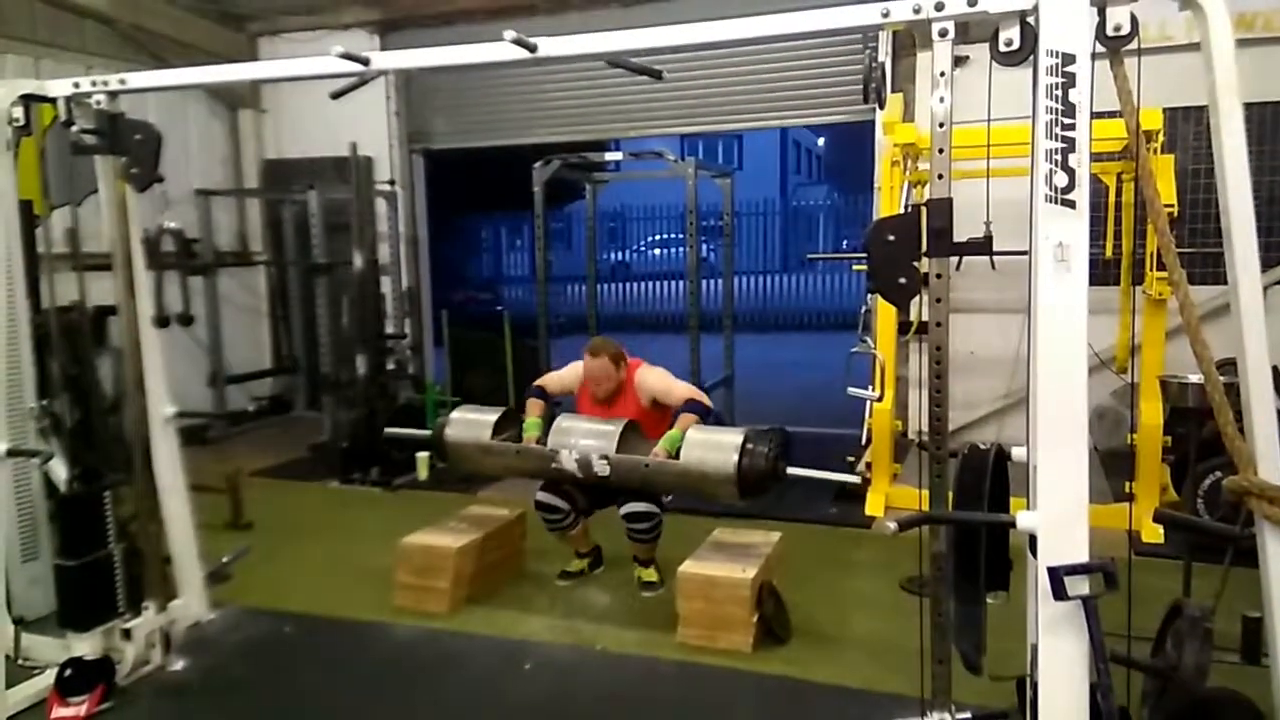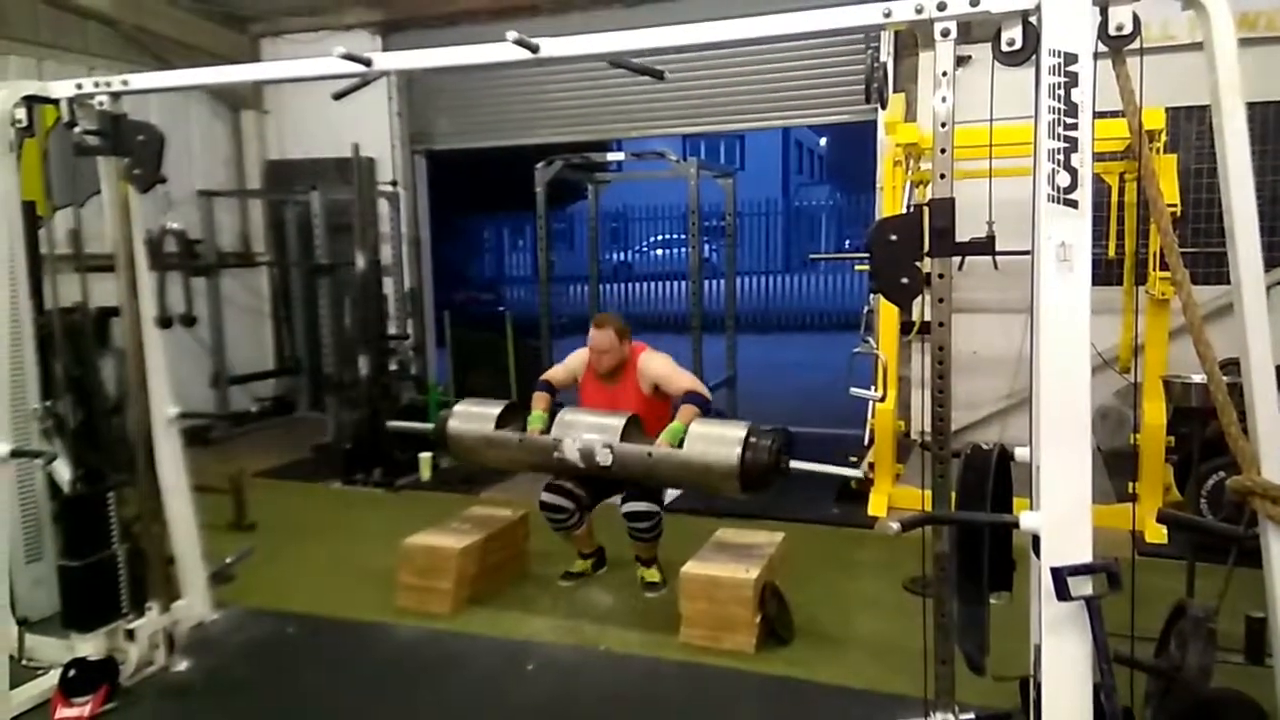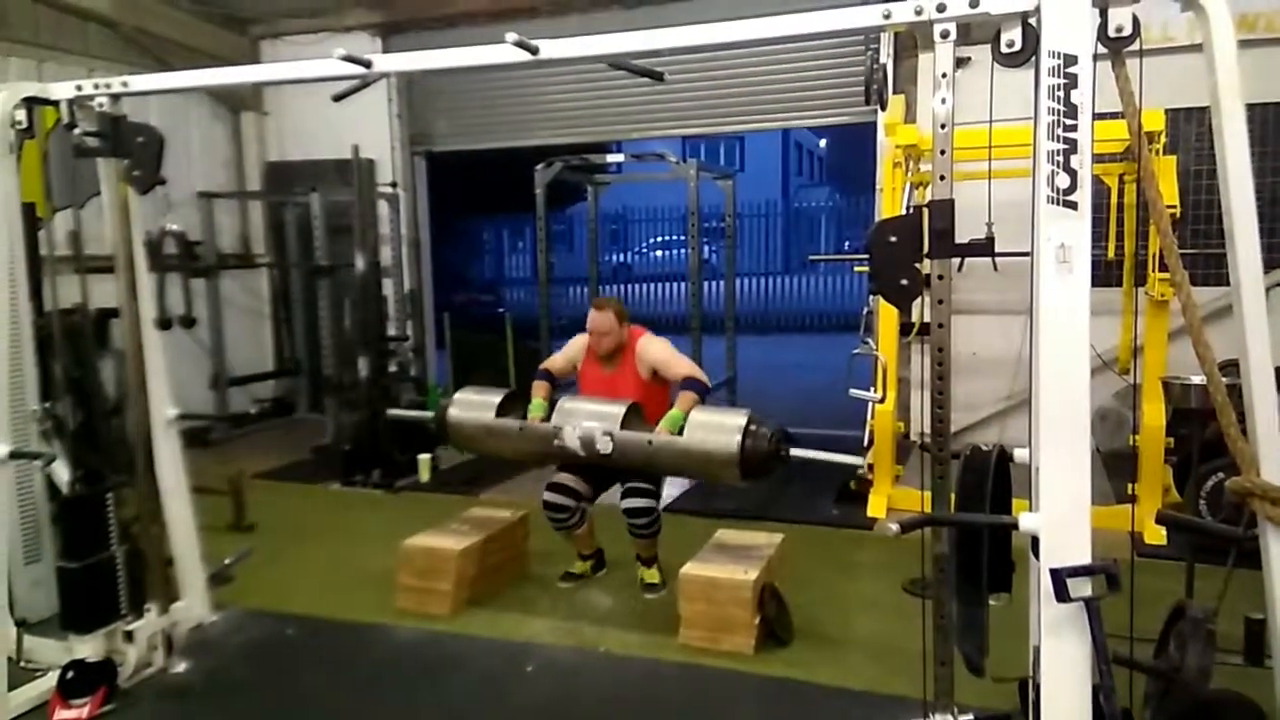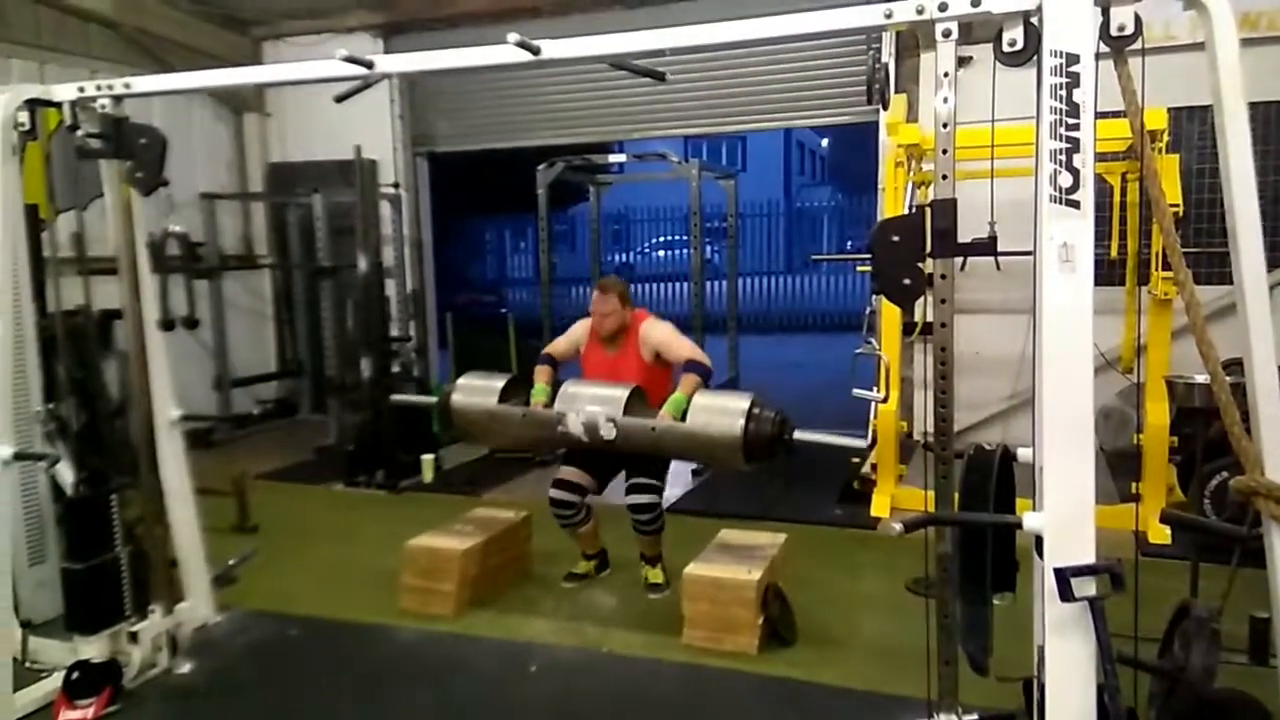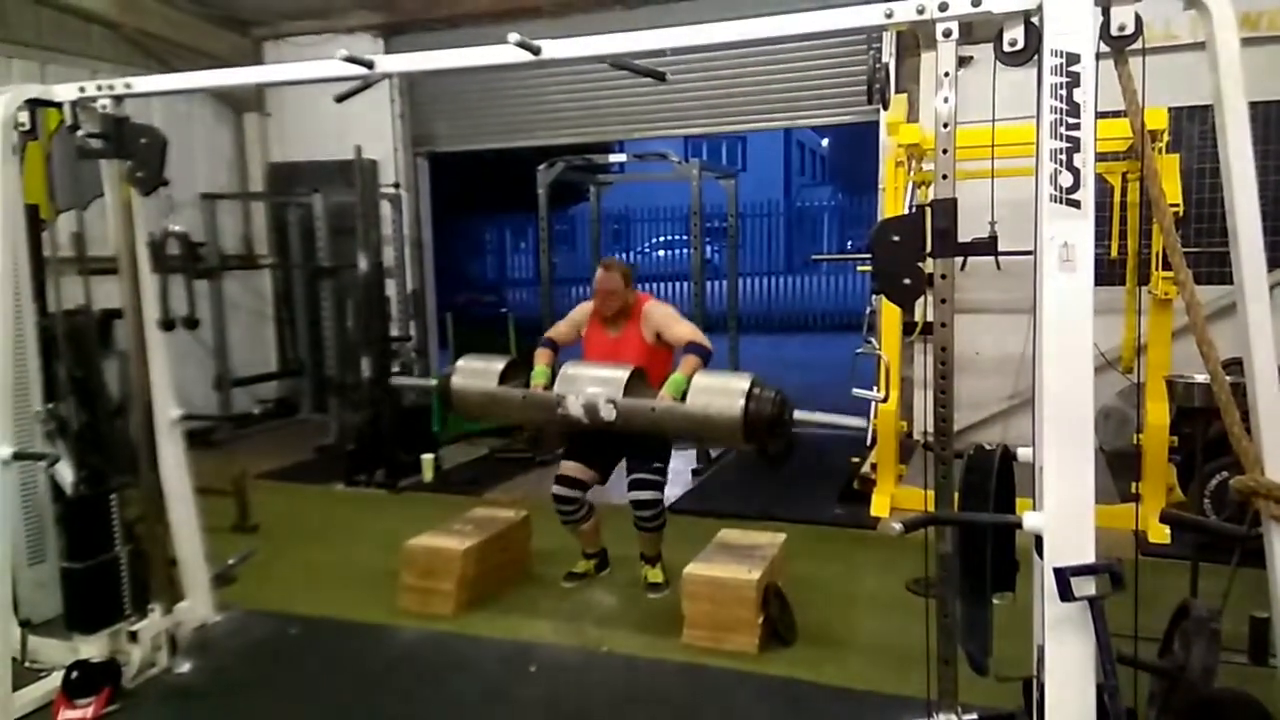
dt=0.1s
person 1, frame 1
left shoulder: (646, 380)
right shoulder: (577, 374)
left elbow: (700, 403)
right elbow: (540, 387)
left wrist: (670, 442)
right wrist: (532, 424)
left knee: (639, 511)
right knee: (547, 500)
left ankle: (645, 563)
right ankle: (587, 555)
person 1, frame 2
left shoulder: (649, 364)
right shoulder: (581, 360)
left elbow: (698, 394)
right elbow: (547, 382)
left wrist: (672, 434)
right wrist: (537, 419)
left knee: (639, 510)
right knee: (553, 500)
left ankle: (648, 563)
right ankle: (591, 556)
person 1, frame 3
left shoulder: (648, 348)
right shoulder: (580, 347)
left elbow: (697, 380)
right elbow: (547, 371)
left wrist: (672, 422)
right wrist: (538, 406)
left knee: (638, 505)
right knee: (555, 499)
left ankle: (648, 563)
right ankle: (590, 557)
person 1, frame 4
left shoulder: (651, 331)
right shoulder: (583, 330)
left elbow: (699, 364)
right elbow: (549, 356)
left wrist: (675, 405)
right wrist: (540, 391)
left knee: (642, 501)
right knee: (563, 495)
left ankle: (652, 563)
right ankle: (594, 558)
person 1, frame 5
left shoulder: (653, 313)
right shoulder: (585, 313)
left elbow: (699, 345)
right elbow: (551, 339)
left wrist: (675, 385)
right wrist: (540, 372)
left knee: (644, 496)
right knee: (565, 490)
left ankle: (652, 562)
right ankle: (594, 557)
